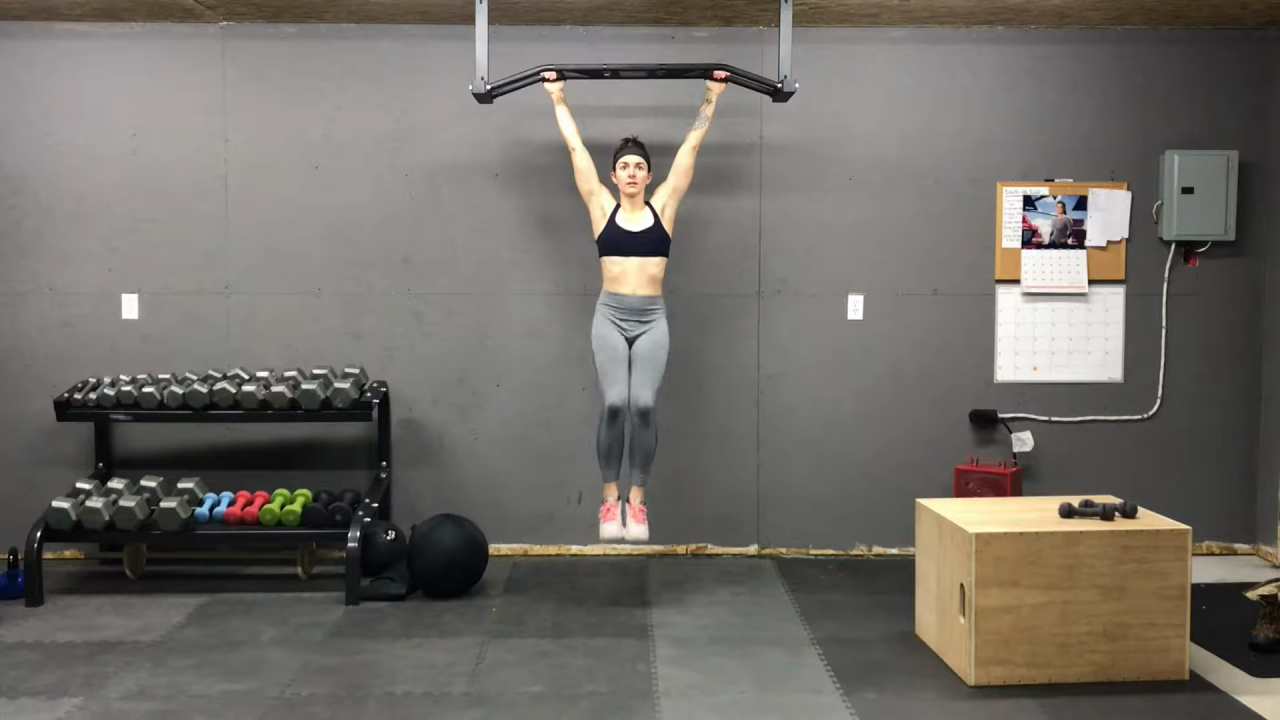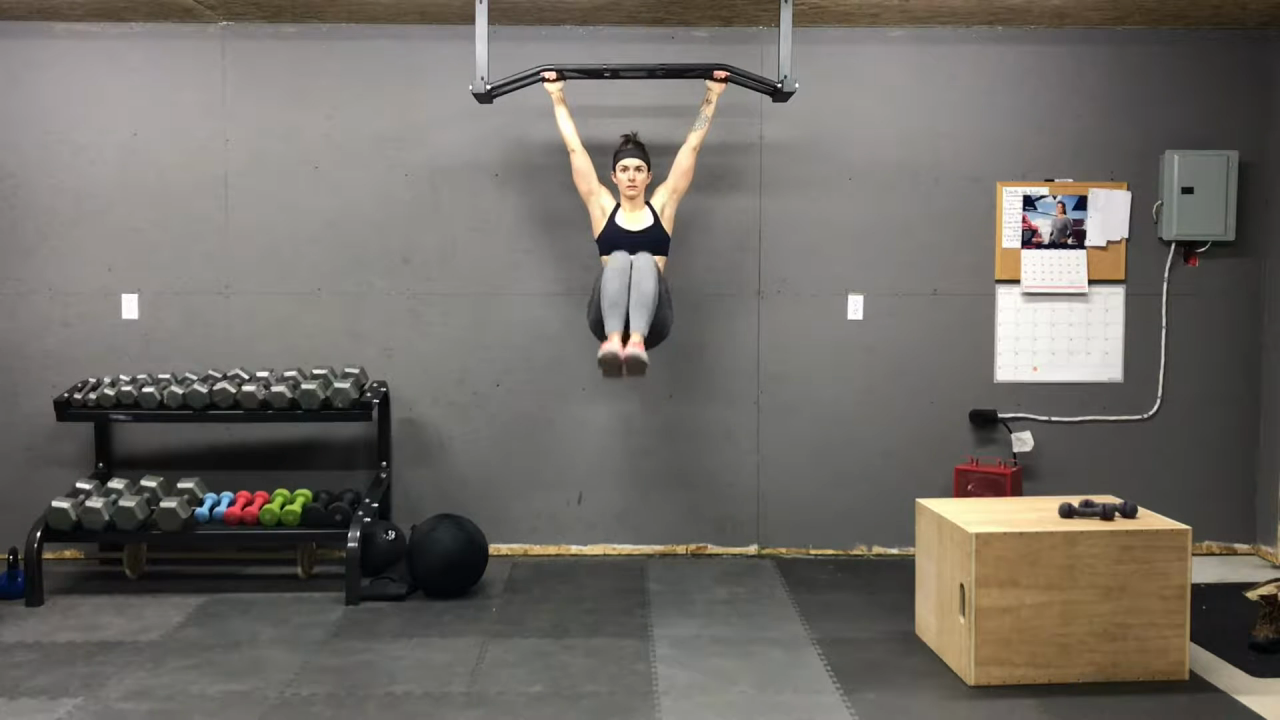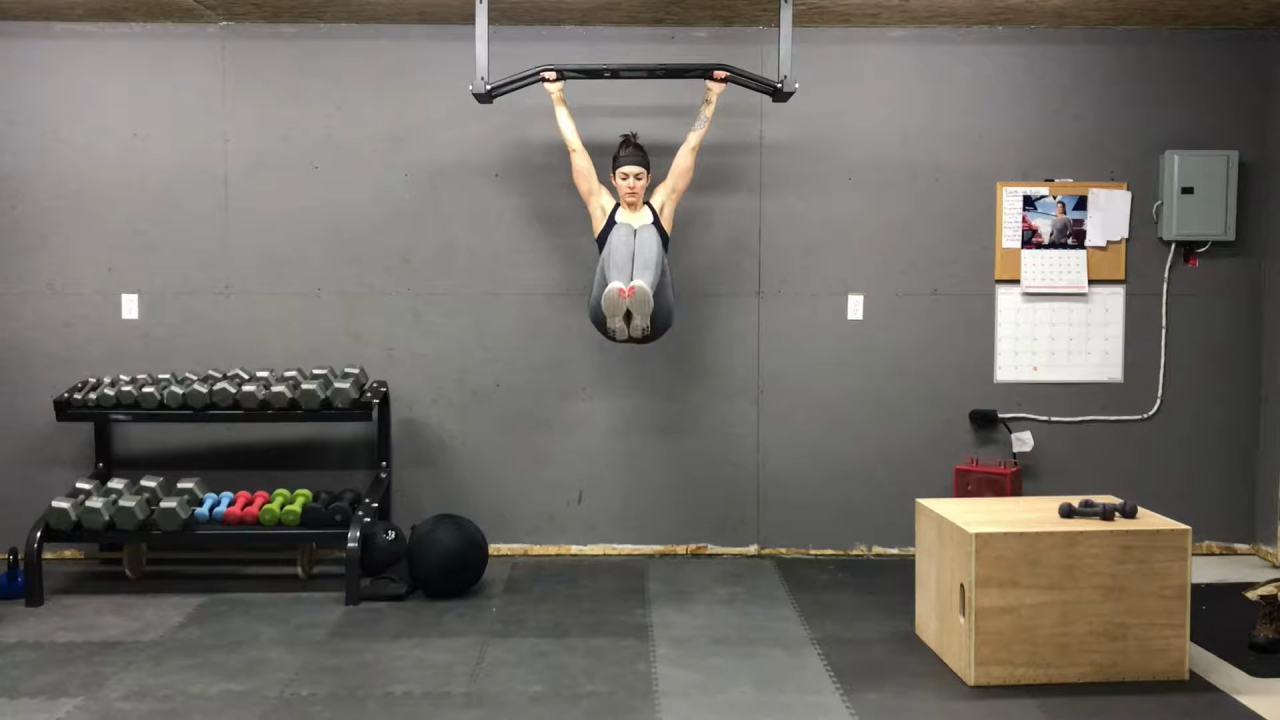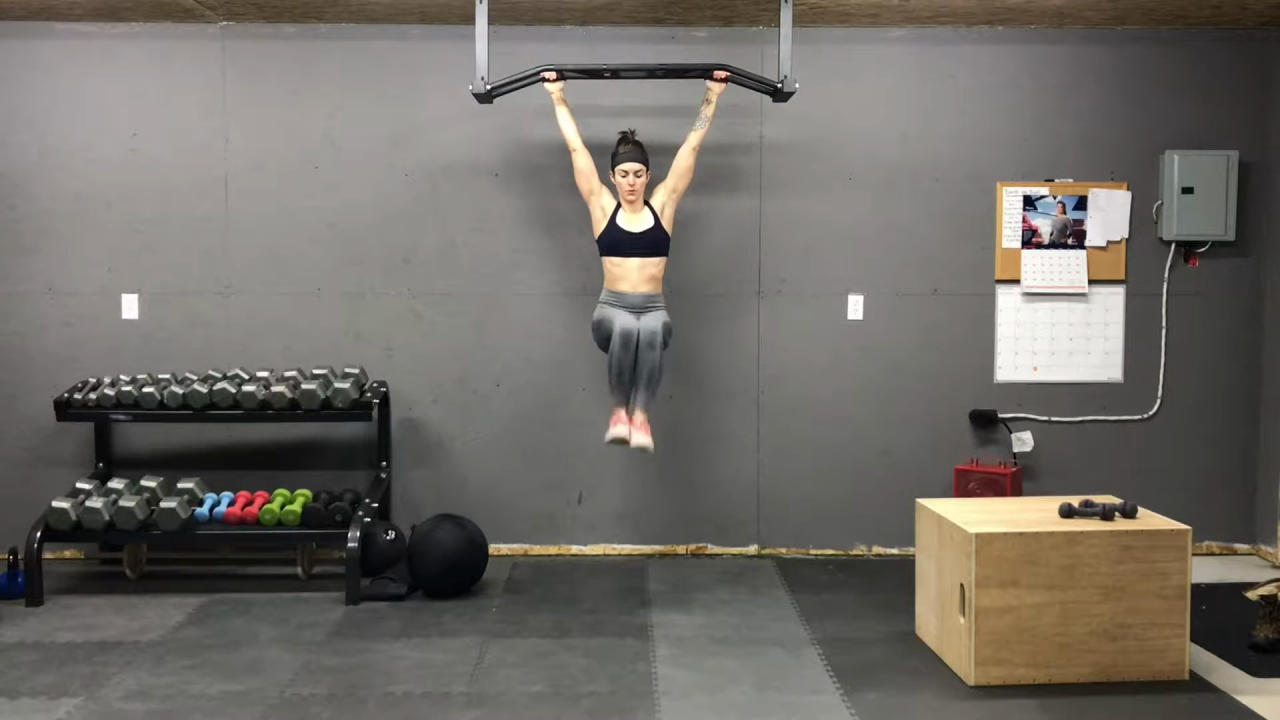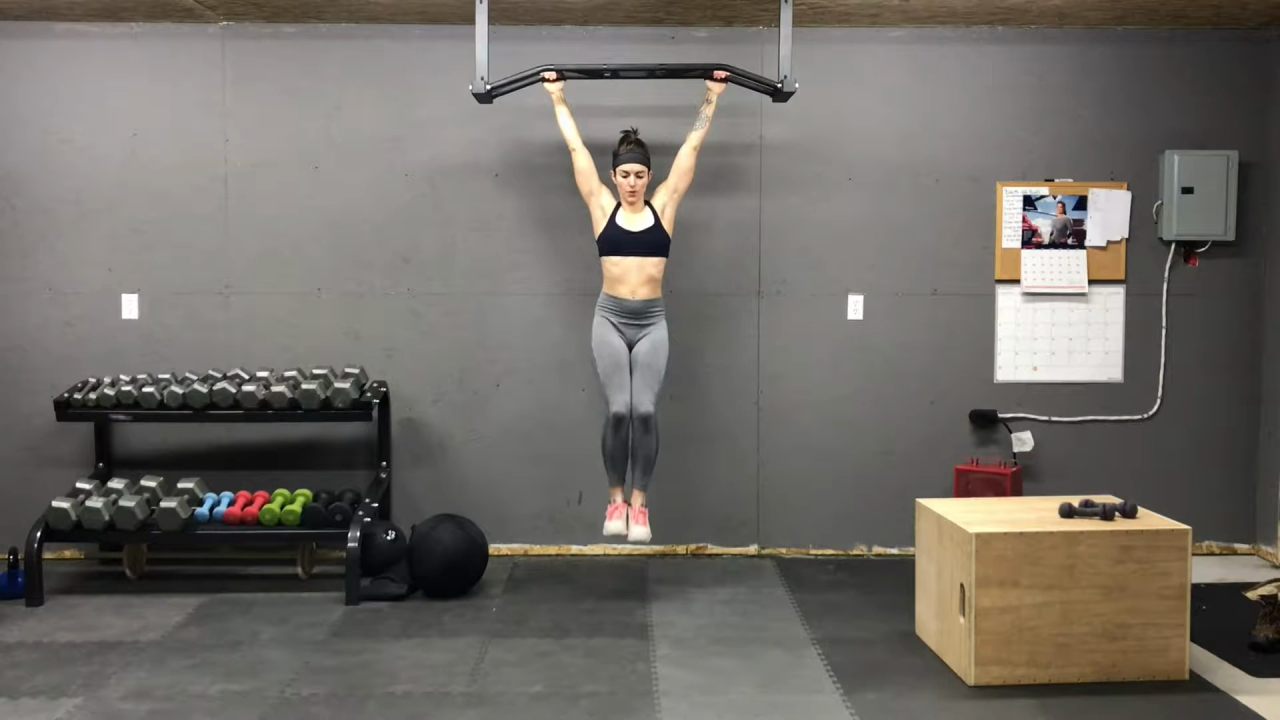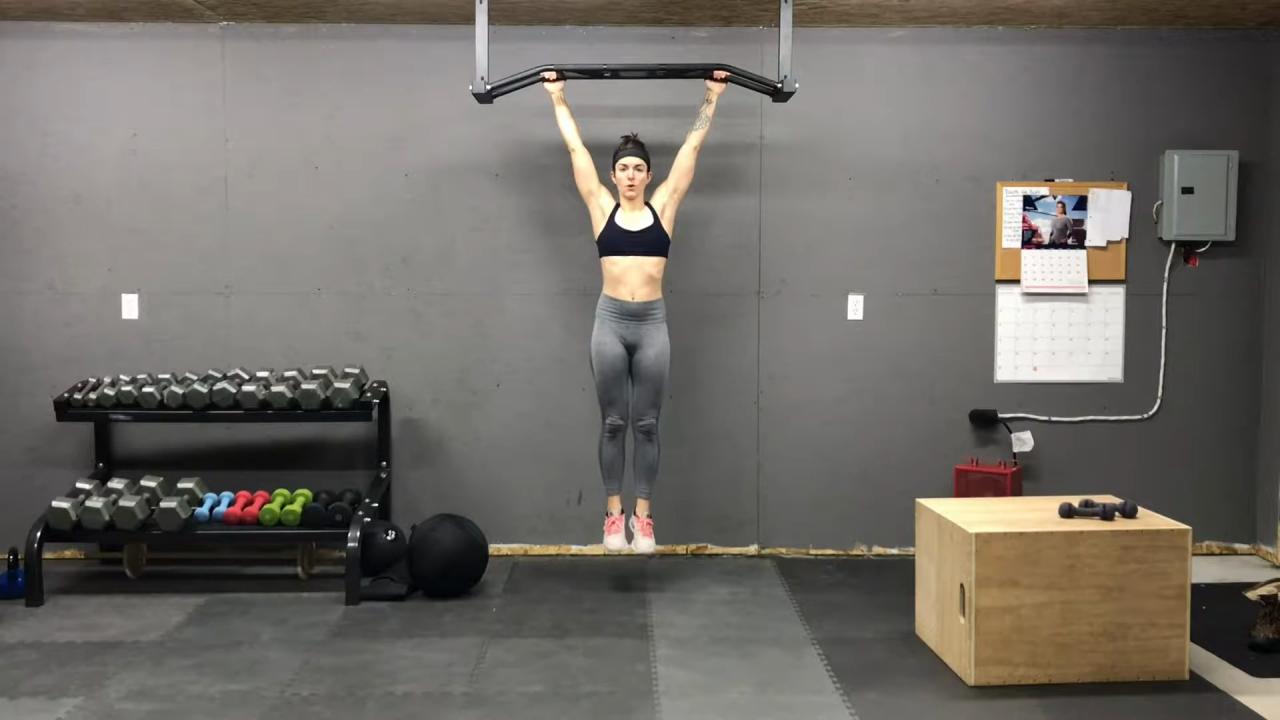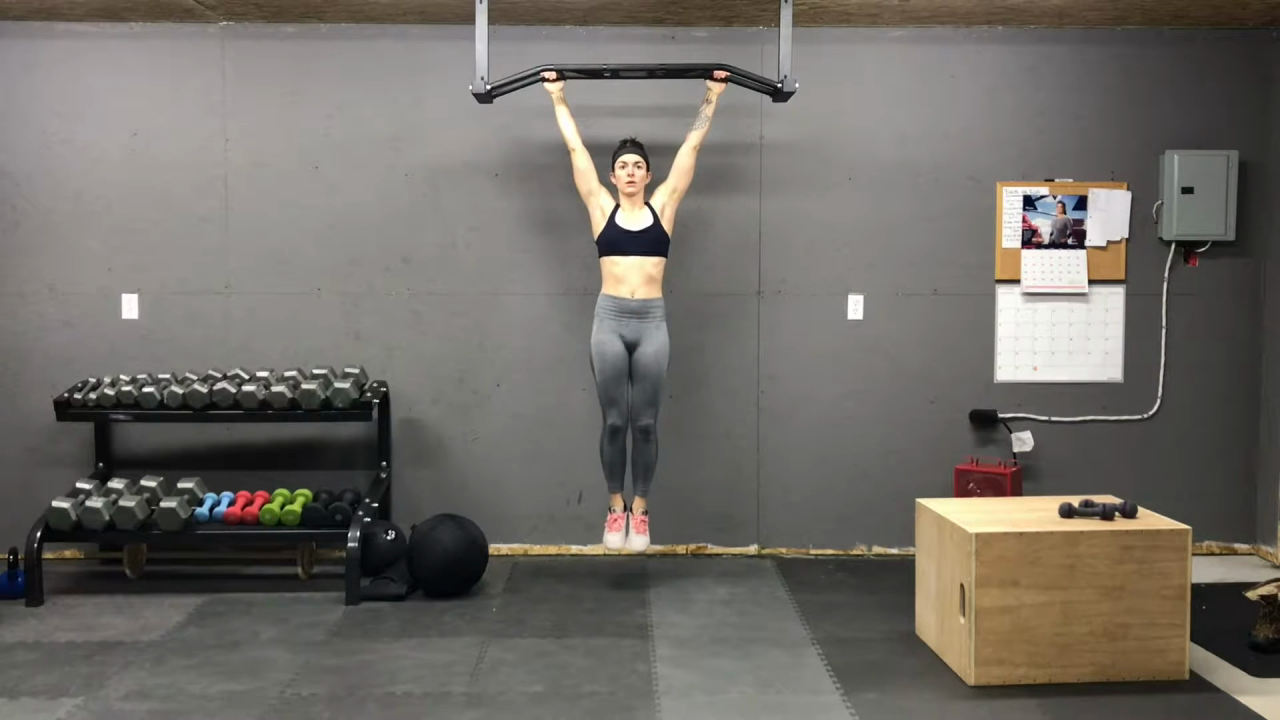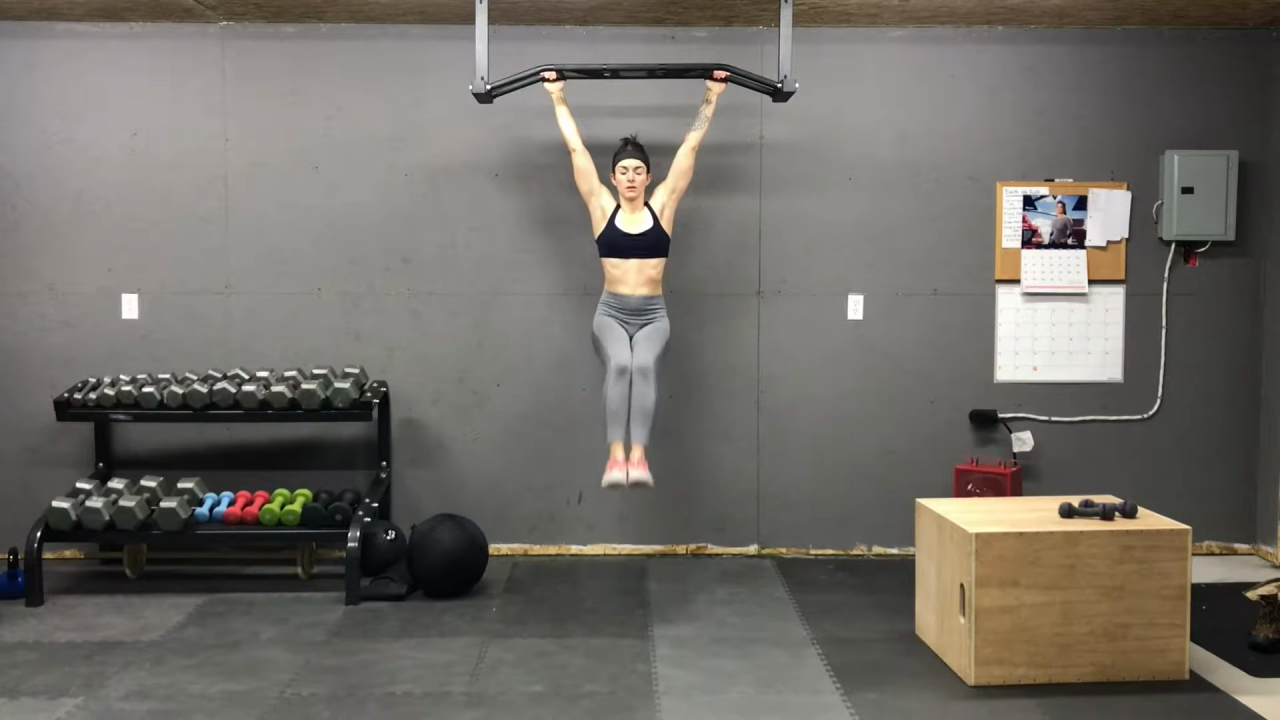
dt=0.5s
person 1, frame 1
left shoulder: (662, 205)
right shoulder: (602, 206)
left elbow: (691, 145)
right elbow: (576, 147)
left wrist: (712, 96)
right wrist: (557, 97)
left hip: (652, 320)
right hip: (610, 317)
left knee: (642, 406)
right knee: (615, 404)
left ankle: (637, 499)
right ankle: (611, 498)
person 1, frame 2
left shoulder: (663, 203)
right shoulder: (602, 205)
left elbow: (692, 147)
right elbow: (575, 148)
left wrist: (712, 96)
right wrist: (557, 96)
left hip: (650, 306)
right hip: (611, 302)
left knee: (644, 265)
right knee: (619, 262)
left ankle: (635, 344)
right ankle: (614, 344)
person 1, frame 3
left shoulder: (662, 205)
right shoulder: (603, 207)
left elbow: (690, 147)
right elbow: (575, 148)
left wrist: (711, 96)
right wrist: (557, 97)
left hip: (655, 315)
right hip: (605, 312)
left knee: (648, 234)
right knee: (621, 234)
left ankle: (641, 300)
right ankle: (618, 300)
person 1, frame 4
left shoulder: (662, 204)
right shoulder: (602, 205)
left elbow: (691, 147)
right elbow: (576, 148)
left wrist: (711, 96)
right wrist: (558, 97)
left hip: (653, 310)
right hip: (610, 314)
left knee: (653, 328)
right knee: (625, 328)
left ankle: (640, 418)
right ankle: (618, 415)
person 1, frame 5
left shoulder: (663, 206)
right shoulder: (602, 206)
left elbow: (692, 146)
right elbow: (576, 147)
left wrist: (712, 97)
right wrist: (557, 97)
left hip: (651, 322)
right hip: (610, 320)
left knee: (644, 412)
right knee: (618, 412)
left ankle: (639, 503)
right ankle: (615, 500)
person 1, frame 6
left shoulder: (663, 206)
right shoulder: (602, 207)
left elbow: (692, 146)
right elbow: (575, 147)
left wrist: (712, 96)
right wrist: (557, 97)
left hip: (652, 324)
right hip: (610, 322)
left knee: (646, 423)
right knee: (613, 422)
left ankle: (643, 514)
right ankle: (614, 512)
person 1, frame 7
left shoulder: (662, 206)
right shoulder: (601, 207)
left elbow: (691, 147)
right elbow: (575, 148)
left wrist: (712, 97)
right wrist: (558, 97)
left hip: (651, 322)
right hip: (609, 320)
left knee: (644, 423)
right knee: (614, 422)
left ankle: (640, 509)
right ankle: (616, 508)
person 1, frame 8
left shoulder: (663, 204)
right shoulder: (602, 206)
left elbow: (690, 146)
right elbow: (576, 148)
left wrist: (711, 96)
right wrist: (558, 97)
left hip: (652, 317)
right hip: (611, 315)
left knee: (643, 366)
right knee: (620, 366)
left ankle: (638, 457)
right ankle: (616, 457)
